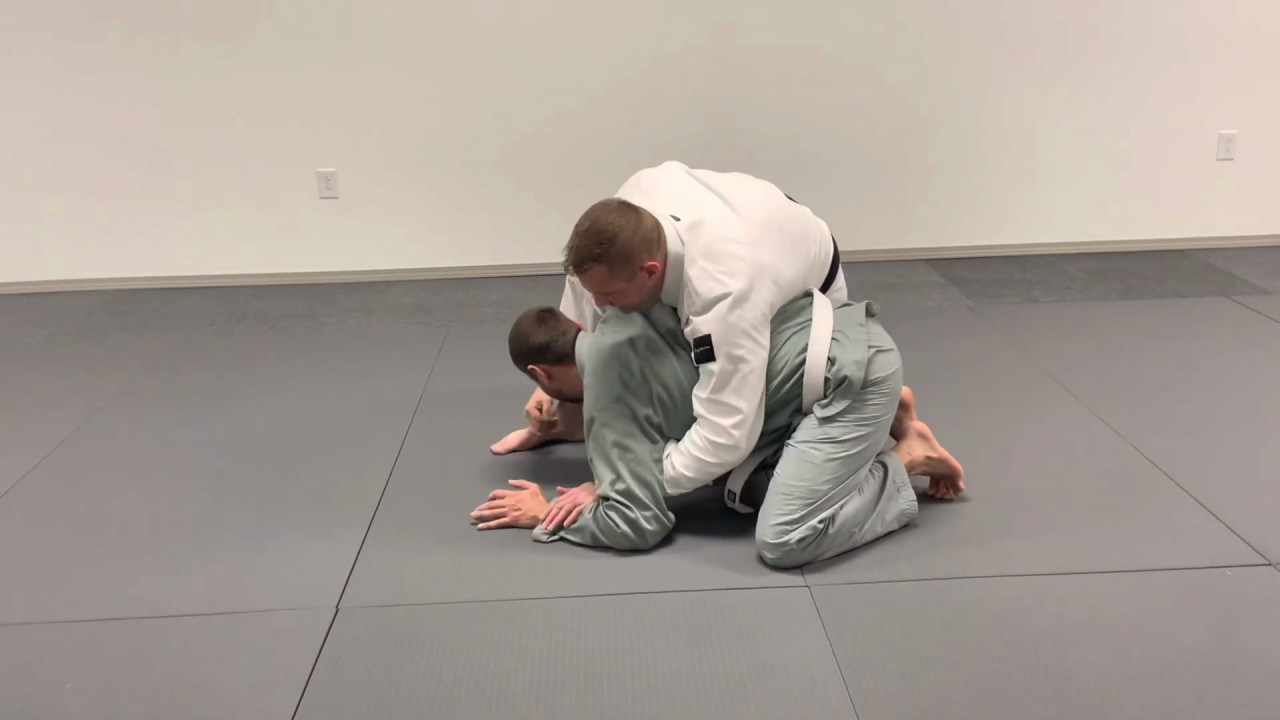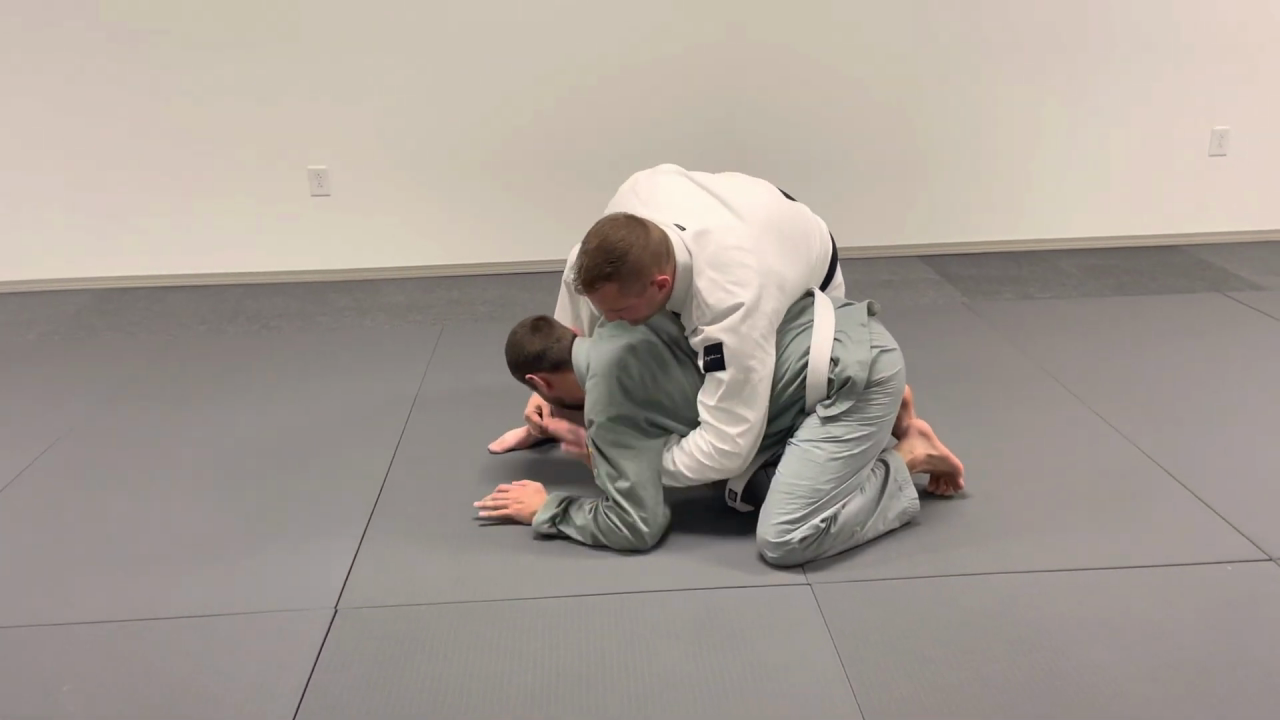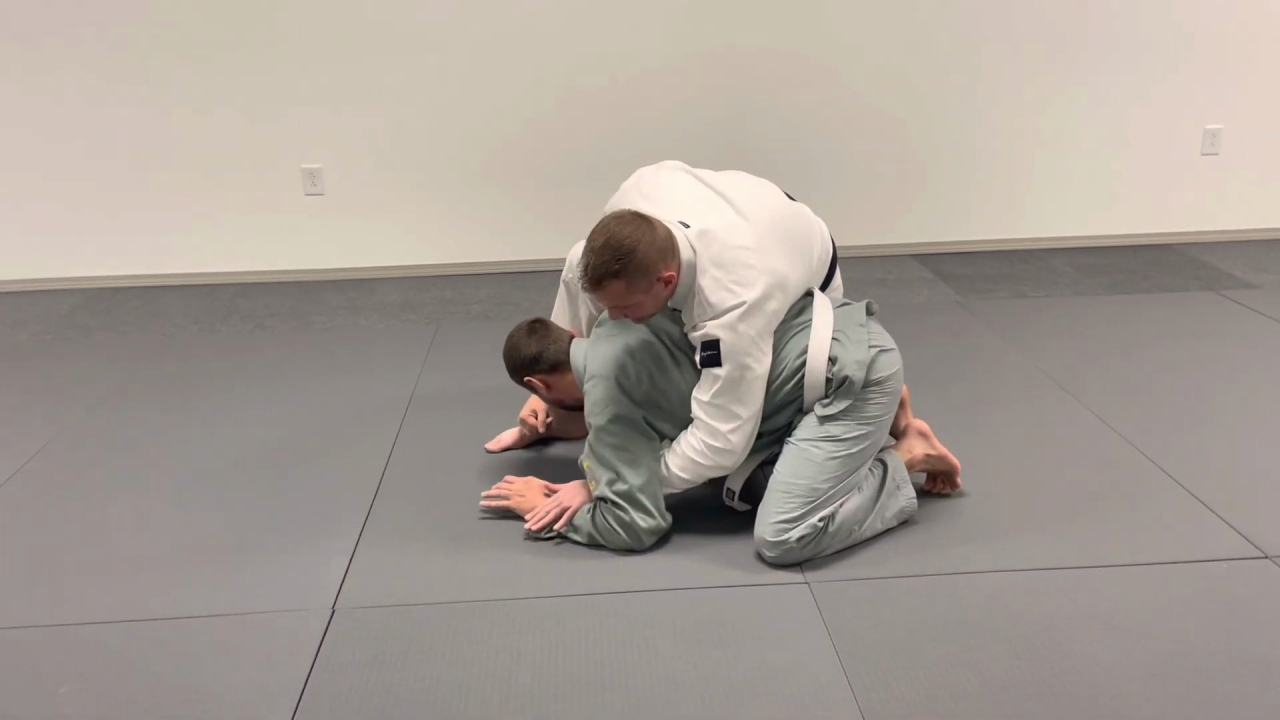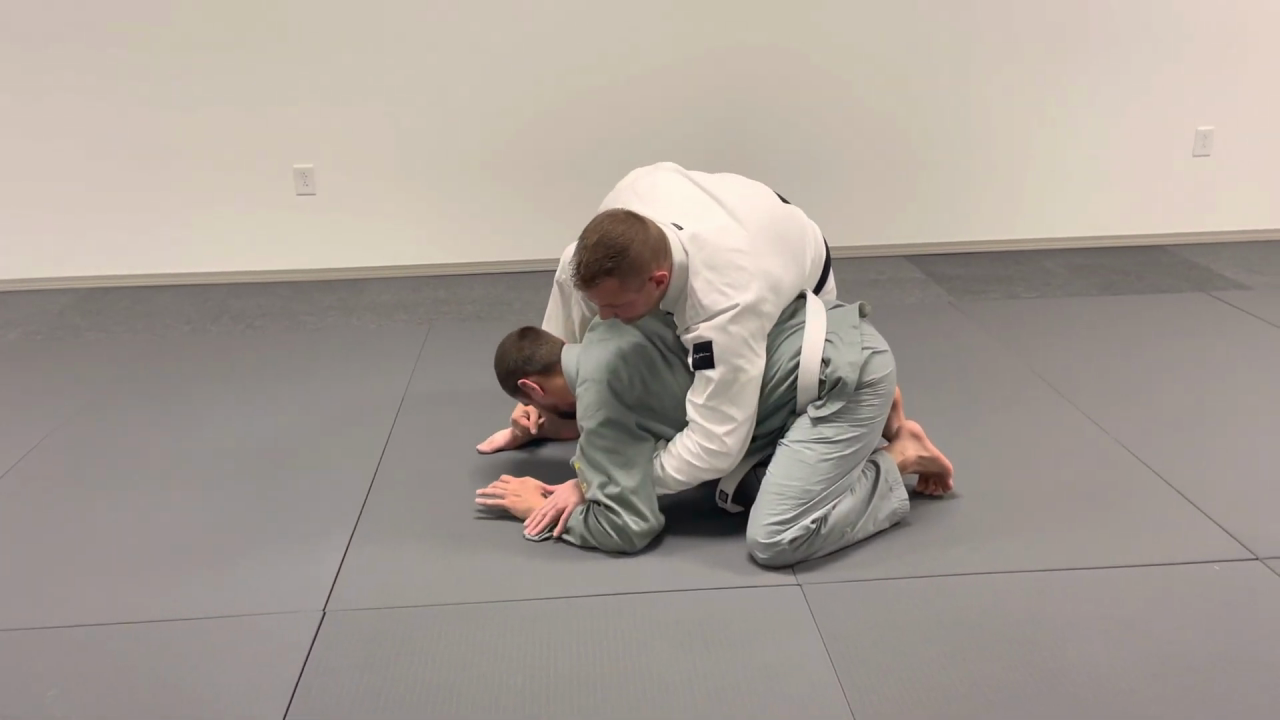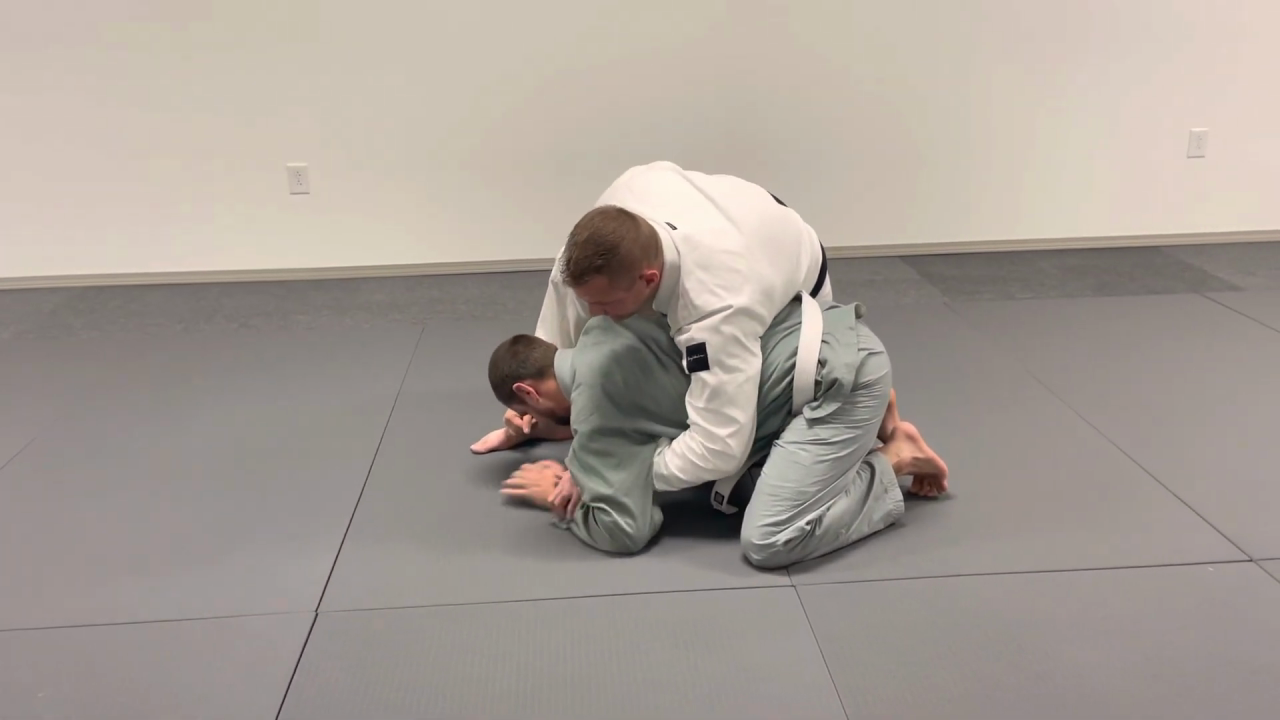
dt=0.3s
person 1, frame 1
left shoulder: (609, 399)
right shoulder: (619, 327)
left elbow: (638, 523)
left wrist: (546, 515)
left hip: (851, 371)
right hip: (843, 338)
left knee: (783, 543)
right knee: (747, 489)
left ankle: (904, 460)
right ankle: (882, 416)
person 1, frame 2
left shoulder: (608, 397)
right shoulder: (619, 329)
left elbow: (636, 524)
left wrist: (545, 509)
right wrist: (596, 447)
left hip: (854, 370)
right hip: (842, 335)
left knee: (784, 541)
right knee: (746, 487)
left ankle: (905, 458)
right ankle: (882, 417)
person 1, frame 3
left shoulder: (606, 394)
right shoulder: (616, 329)
left elbow: (635, 524)
left wrist: (550, 509)
right wrist: (591, 483)
left hip: (852, 369)
right hip: (841, 336)
left knee: (781, 541)
right knee: (748, 486)
left ankle: (904, 457)
right ankle: (880, 416)
person 1, frame 4
left shoulder: (598, 398)
right shoulder: (607, 333)
left elbow: (627, 526)
left wrist: (541, 506)
right wrist: (585, 483)
left hip: (845, 371)
right hip: (835, 340)
left knee: (773, 542)
left ankle: (895, 460)
right ankle: (874, 422)
person 1, frame 5
left shoulder: (592, 403)
right shoulder: (601, 335)
left elbow: (623, 530)
left wrist: (556, 499)
right wrist: (586, 473)
left hip: (839, 373)
right hip: (830, 339)
left knee: (768, 544)
left ankle: (891, 460)
right ankle: (869, 422)
person 2, frame 1
left shoulder: (721, 297)
right shoulder: (639, 196)
left elbow: (724, 438)
right elbow: (589, 275)
left hip: (801, 296)
right knee: (589, 279)
right ankle: (569, 417)
person 2, frame 2
left shoulder: (732, 306)
right shoulder: (637, 198)
left elbow: (726, 446)
right elbow: (593, 271)
left hip: (802, 287)
right knee: (594, 270)
right ankle: (565, 415)
person 2, frame 3
left shoulder: (731, 307)
right shoulder: (638, 196)
left elbow: (717, 444)
right elbow: (587, 270)
left hip: (791, 288)
right knee: (581, 265)
right ankle: (560, 415)
person 2, frame 4
left shoulder: (726, 309)
right shoulder: (633, 196)
left elbow: (714, 446)
right elbow: (586, 280)
left hip: (793, 291)
right knee: (579, 270)
right ankle: (550, 415)
person 2, frame 5
left shoulder: (718, 311)
right shoulder: (628, 195)
left elbow: (719, 447)
right elbow: (585, 276)
left hip: (790, 291)
right knee: (578, 273)
